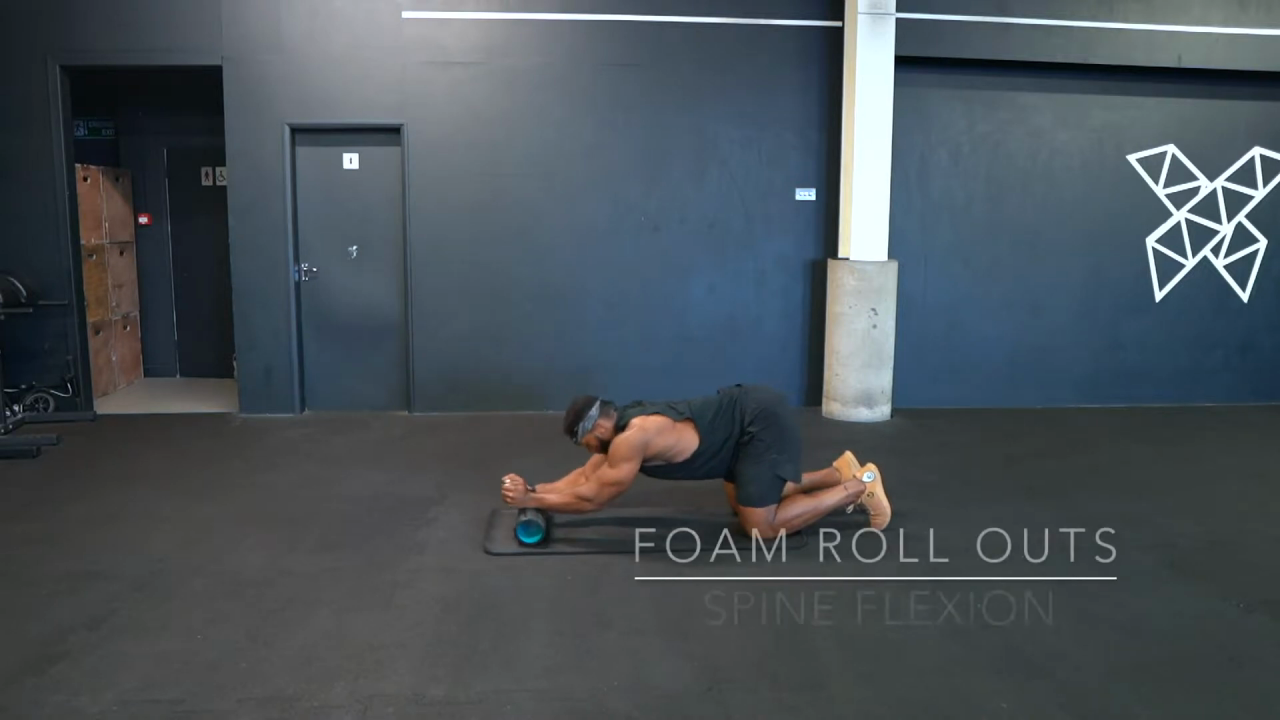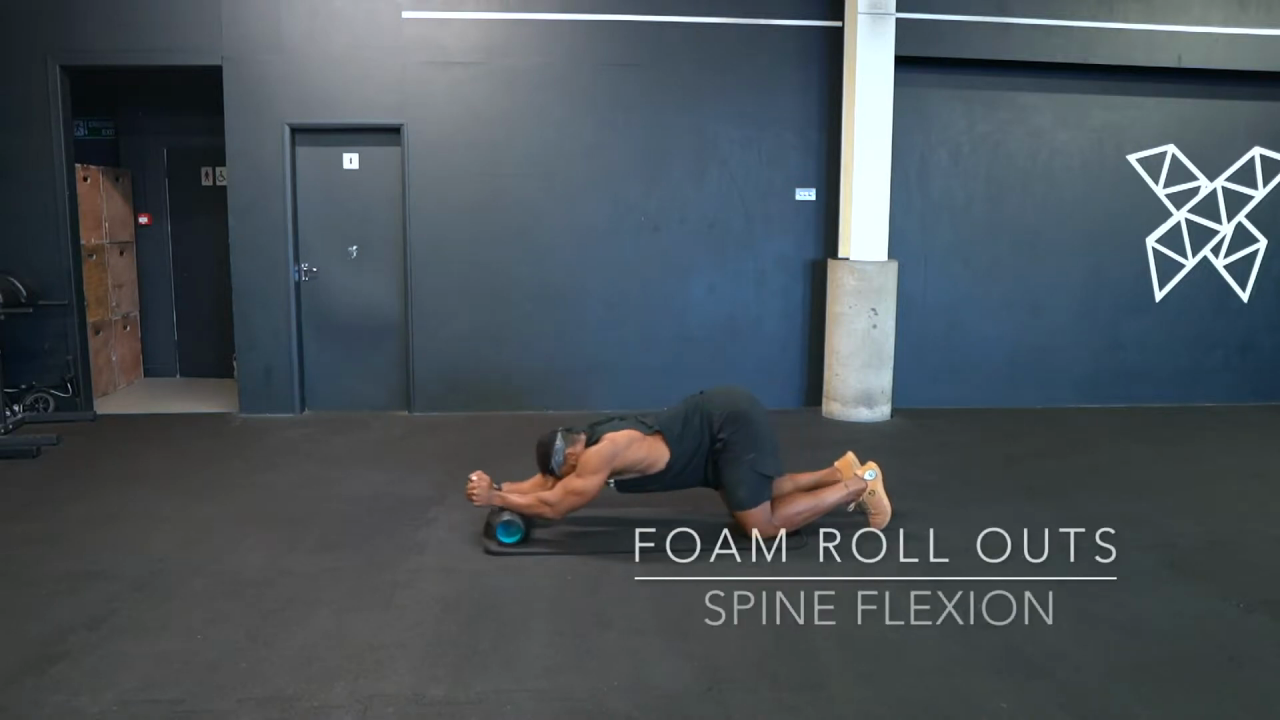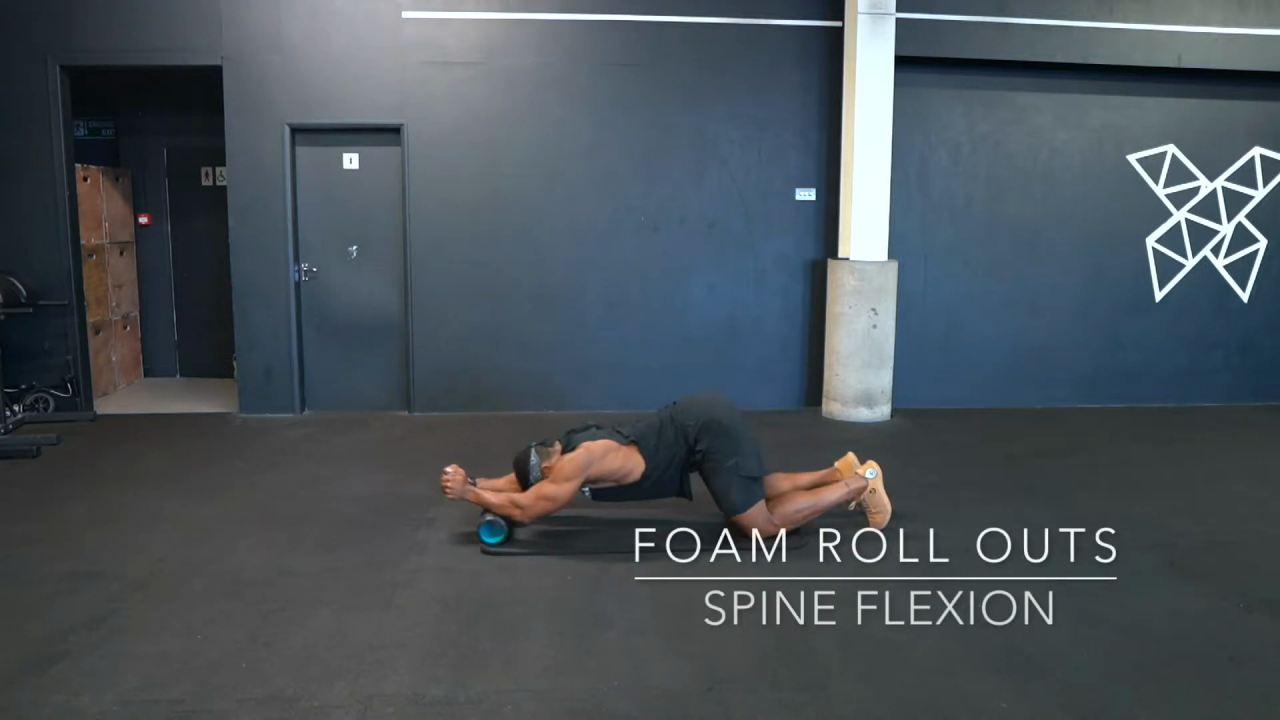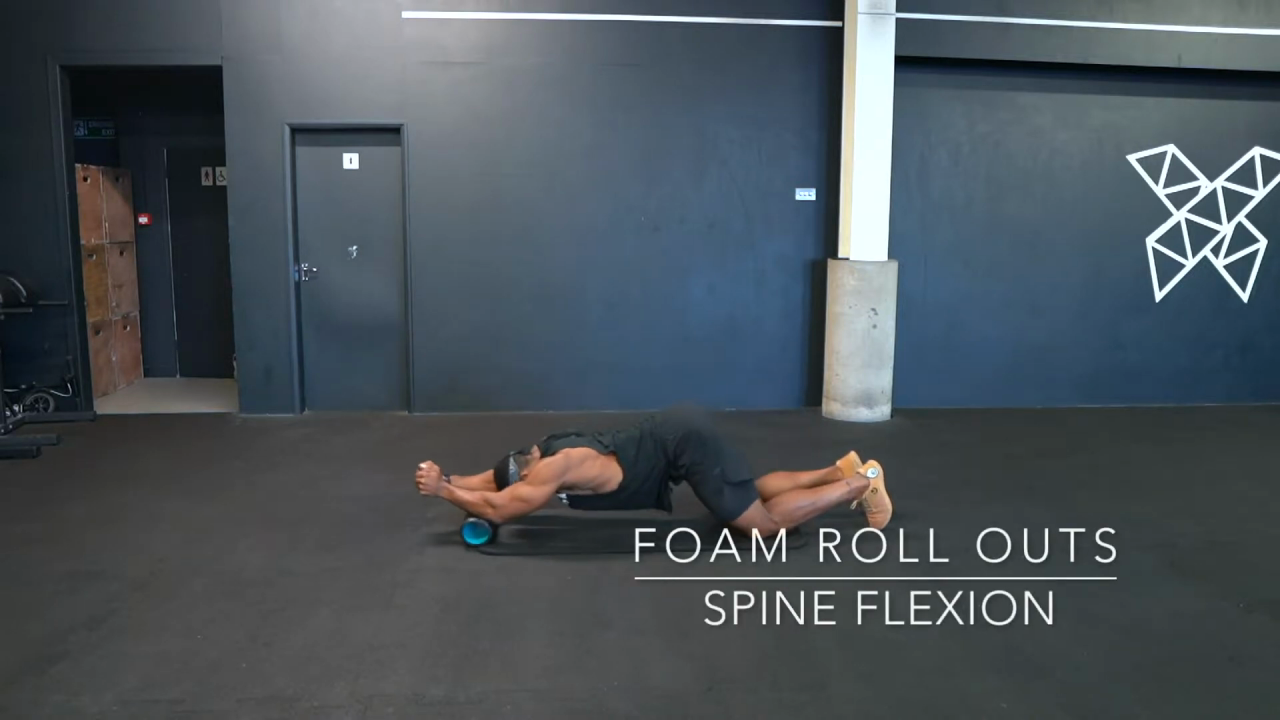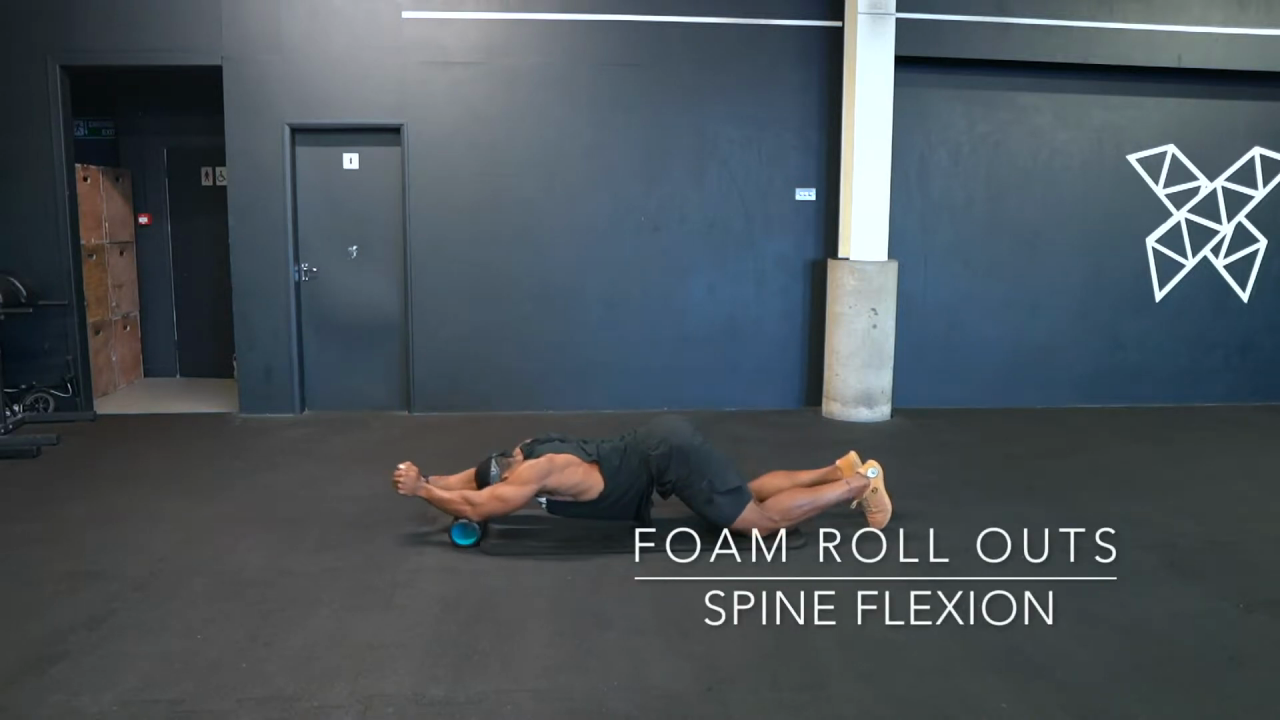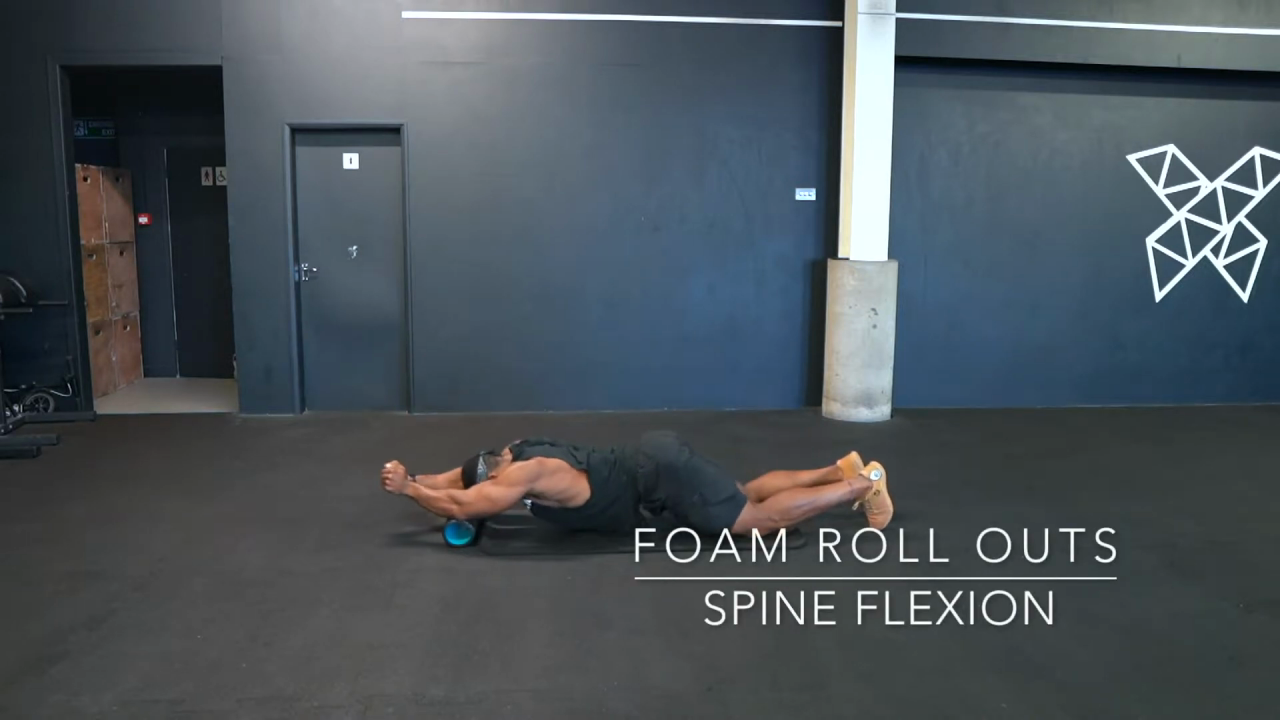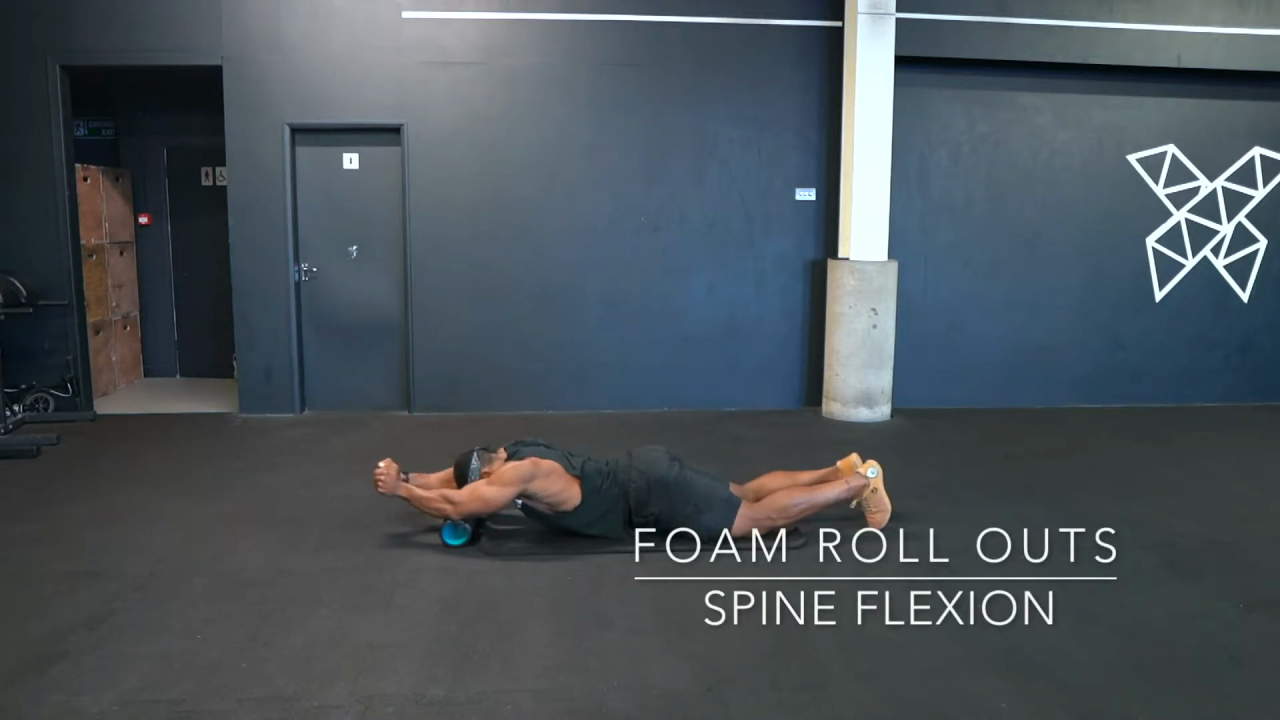
dt=0.3s
person 1, frame 1
left shoulder: (633, 438)
right shoulder: (627, 424)
left elbow: (590, 498)
right elbow: (586, 474)
left wrist: (530, 500)
right wrist: (535, 488)
left hip: (764, 421)
right hip: (754, 410)
left knee: (761, 525)
right knee: (744, 502)
left ankle: (858, 487)
right ankle: (838, 471)
person 1, frame 2
left shoulder: (602, 453)
right shoulder: (592, 439)
left elbow: (553, 505)
right elbow: (546, 481)
left wrist: (495, 497)
right wrist: (500, 487)
left hip: (733, 423)
right hip: (729, 412)
left knee: (761, 526)
right knee: (754, 496)
left ankle: (859, 485)
right ankle: (839, 471)
person 1, frame 3
left shoulder: (579, 462)
right shoulder: (568, 448)
left elbow: (525, 509)
right elbow: (521, 480)
left wrist: (469, 492)
right wrist: (475, 482)
left hip: (707, 429)
right hip: (703, 420)
left knee: (763, 523)
right knee: (752, 496)
left ankle: (860, 484)
right ankle: (840, 471)
person 1, frame 4
left shoulder: (556, 467)
right shoulder: (546, 452)
left elbow: (498, 508)
right elbow: (497, 480)
left wrist: (442, 489)
right wrist: (449, 480)
left hip: (685, 442)
right hip: (684, 433)
left knee: (763, 521)
right knee: (750, 493)
left ankle: (860, 484)
right ankle: (841, 471)
person 1, frame 5
left shoulder: (537, 472)
right shoulder: (528, 453)
left elbow: (475, 506)
right elbow: (475, 478)
left wrist: (420, 489)
right wrist: (429, 480)
left hip: (669, 455)
right hip: (665, 442)
left knee: (763, 519)
right knee: (750, 491)
left ankle: (860, 483)
right ankle: (841, 470)
person 1, frame 6
left shoulder: (525, 474)
right shoulder: (517, 453)
left elbow: (461, 506)
right elbow: (463, 479)
left wrist: (407, 487)
right wrist: (415, 478)
left hip: (657, 474)
right hip: (656, 457)
left knee: (762, 518)
right knee: (748, 492)
left ankle: (862, 483)
right ankle: (842, 470)
person 1, frame 7
left shoulder: (520, 473)
right shoulder: (511, 456)
left elbow: (455, 506)
right elbow: (456, 479)
left wrist: (399, 490)
right wrist: (408, 477)
left hip: (651, 494)
right hip: (647, 474)
left knee: (759, 518)
right knee: (746, 494)
left ankle: (859, 482)
right ankle: (842, 470)
